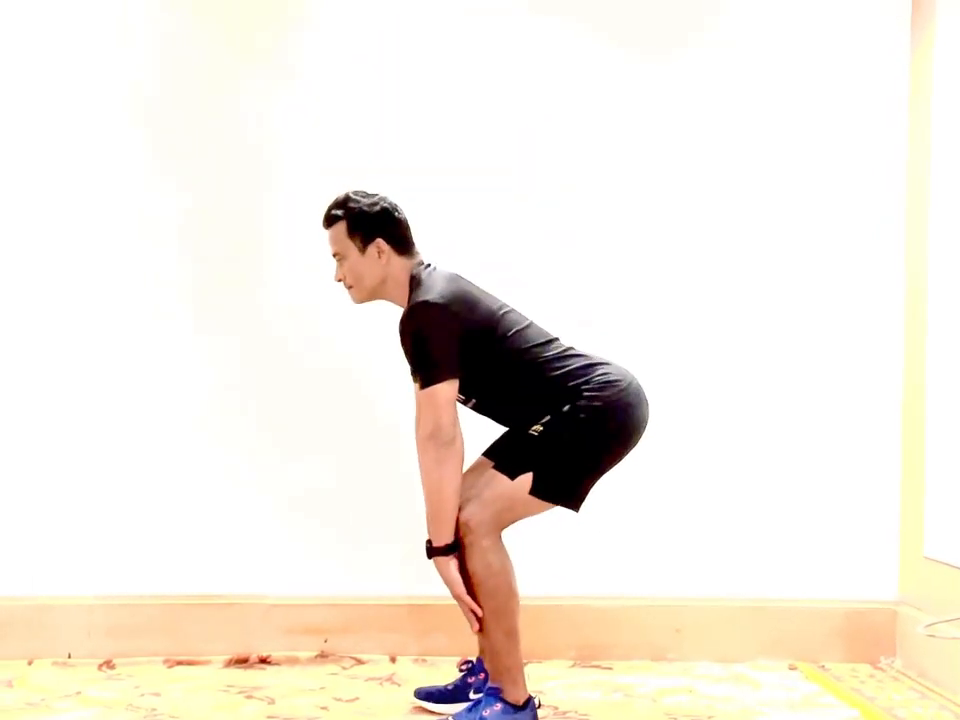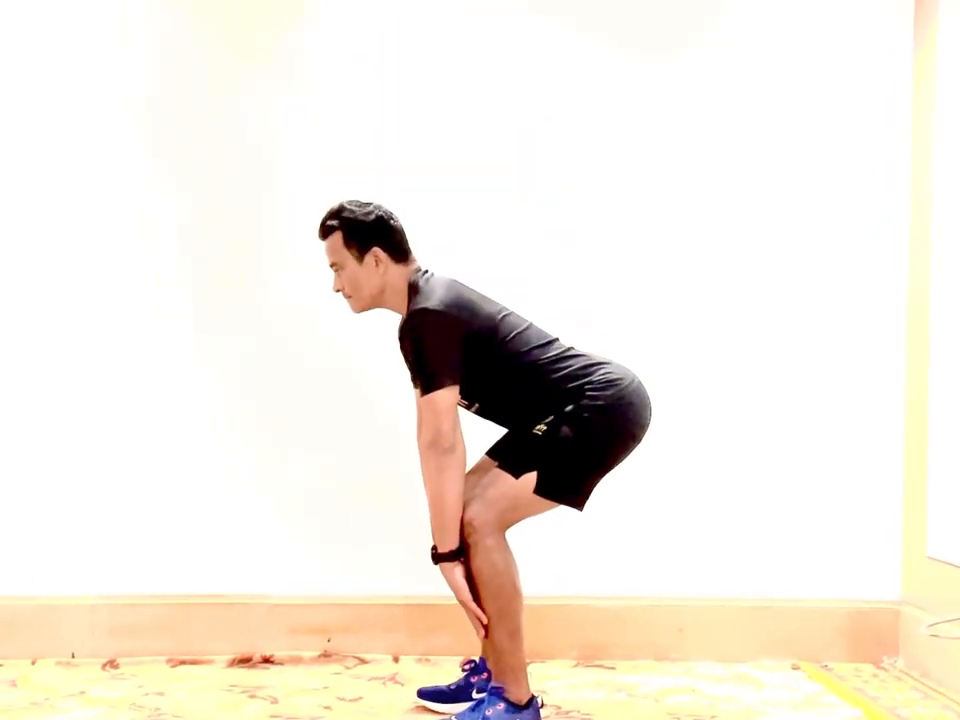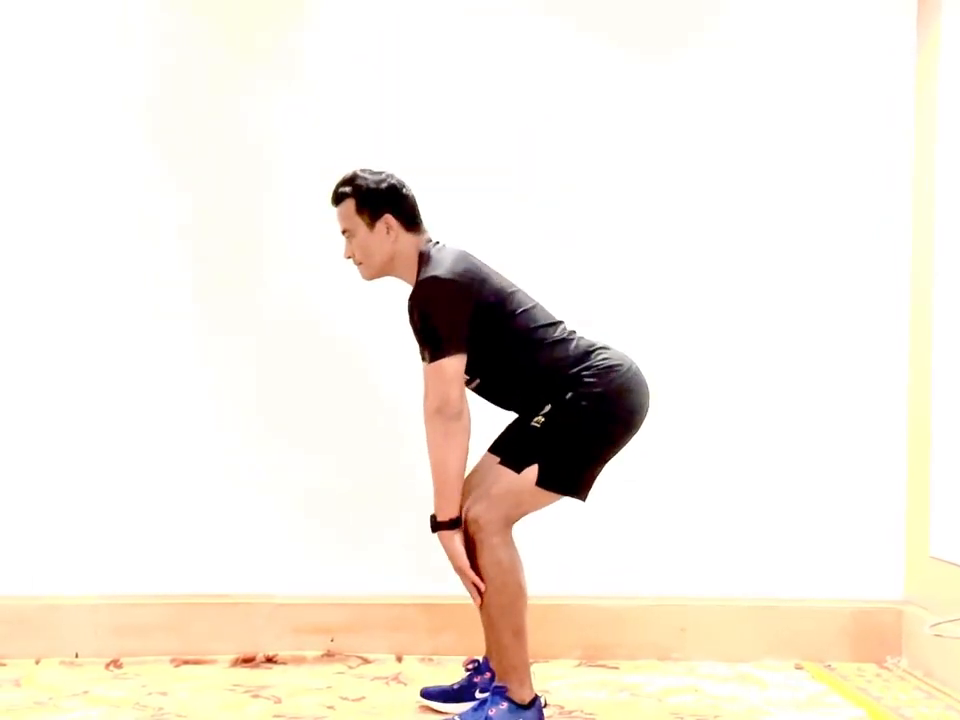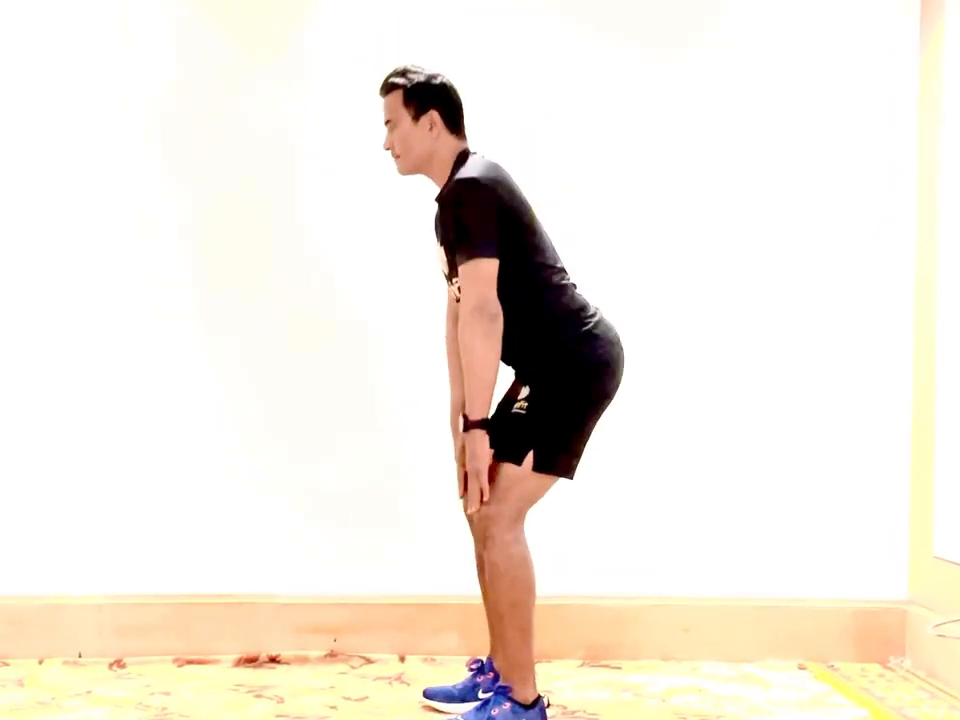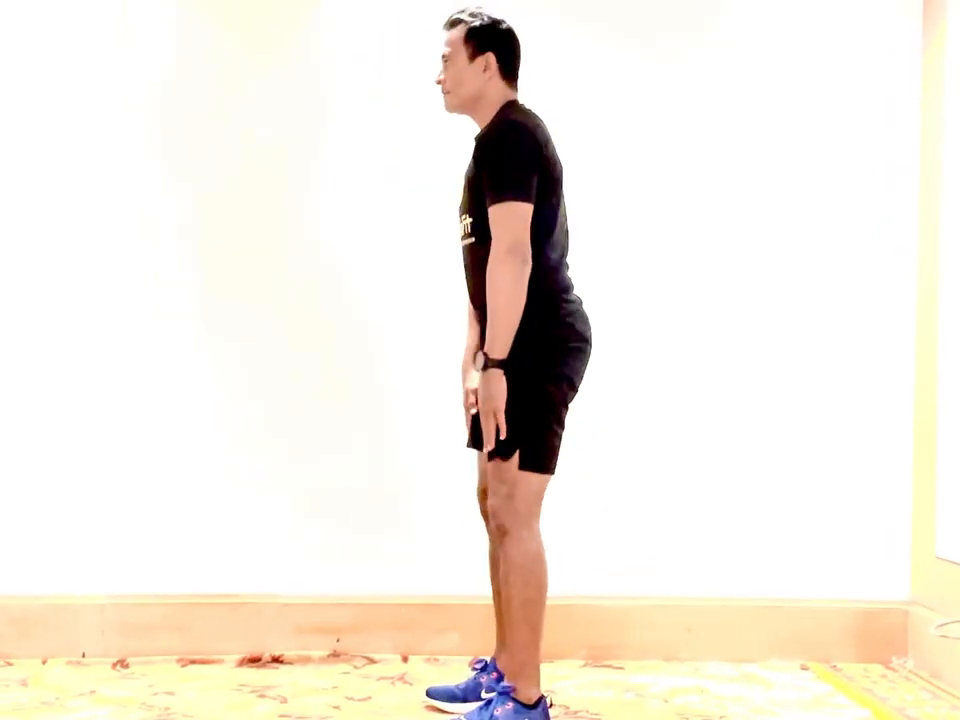
dt=0.4s
person 1, frame 1
left shoulder: (429, 312)
right shoulder: (435, 296)
left elbow: (439, 438)
right elbow: (438, 432)
left wrist: (441, 548)
right wrist: (445, 536)
left hip: (602, 409)
right hip: (587, 404)
left knee: (474, 521)
right knee: (465, 510)
right ankle: (489, 673)
person 1, frame 2
left shoulder: (429, 319)
right shoulder: (433, 303)
left elbow: (439, 445)
right elbow: (442, 439)
left wrist: (447, 555)
right wrist: (450, 544)
left hip: (605, 407)
right hip: (590, 404)
left knee: (478, 520)
right knee: (468, 508)
right ankle: (491, 673)
person 1, frame 3
left shoulder: (438, 288)
right shoulder: (441, 278)
left elbow: (447, 414)
right elbow: (444, 409)
left wrist: (446, 524)
right wrist: (451, 509)
left hip: (602, 395)
right hip: (583, 394)
left knee: (483, 517)
right knee: (472, 505)
right ankle: (495, 673)
person 1, frame 4
left shoulder: (471, 189)
right shoulder: (461, 193)
left elbow: (482, 313)
right elbow: (460, 312)
left wrist: (477, 426)
right wrist: (461, 415)
left hip: (576, 363)
right hip: (554, 363)
left knee: (496, 514)
right knee: (484, 508)
person 1, frame 5
left shoulder: (506, 134)
right shoulder: (502, 138)
left elbow: (512, 253)
left wrist: (494, 362)
right wrist: (477, 355)
left hip: (538, 345)
right hip: (519, 346)
left knee: (513, 514)
right knee: (495, 509)
